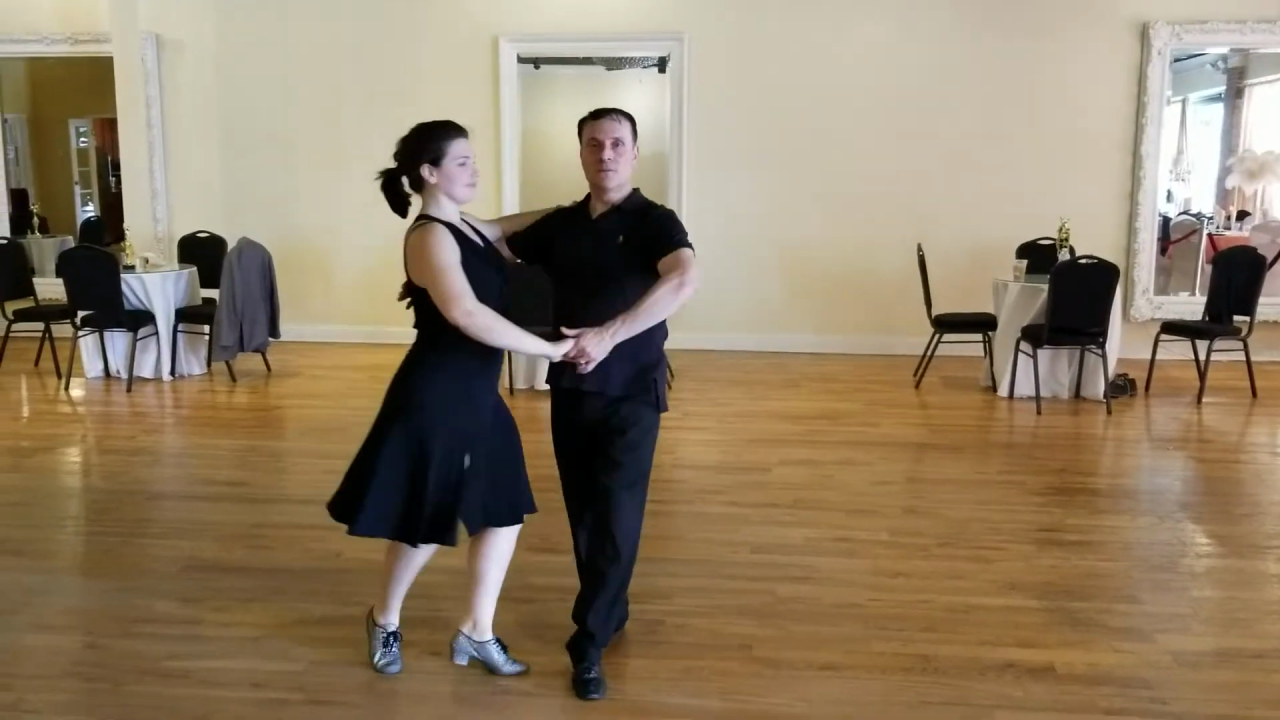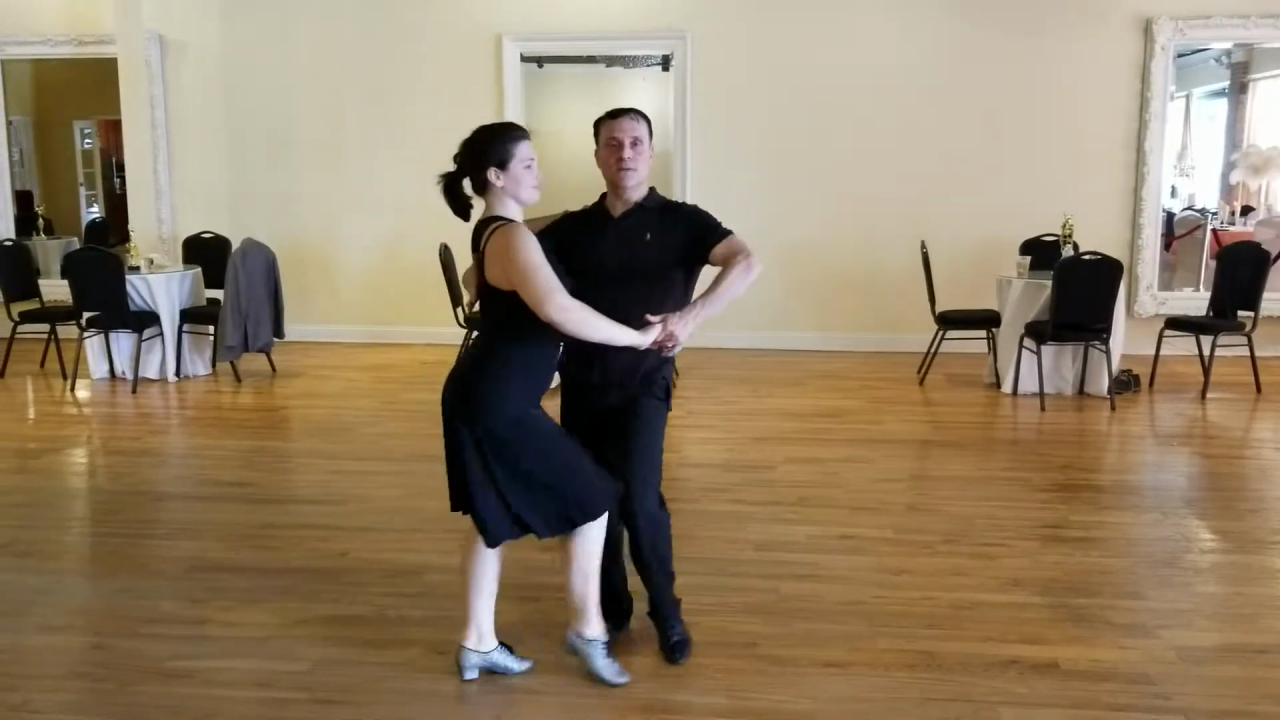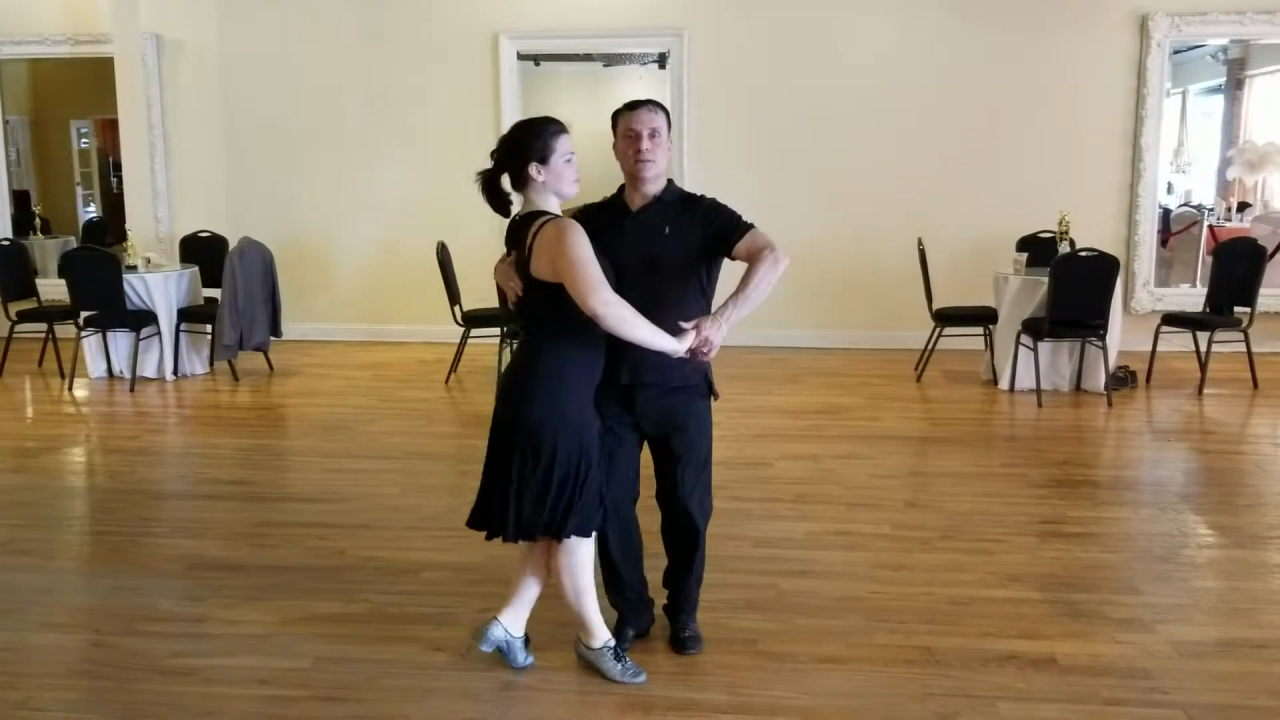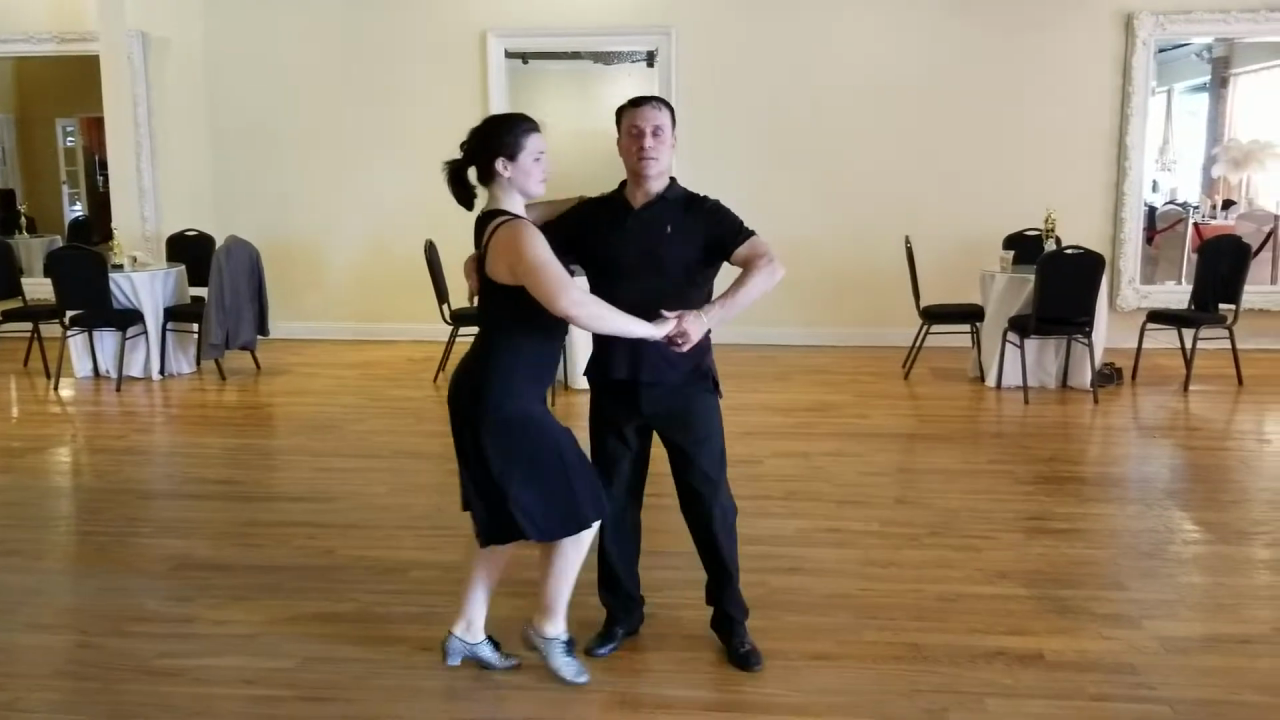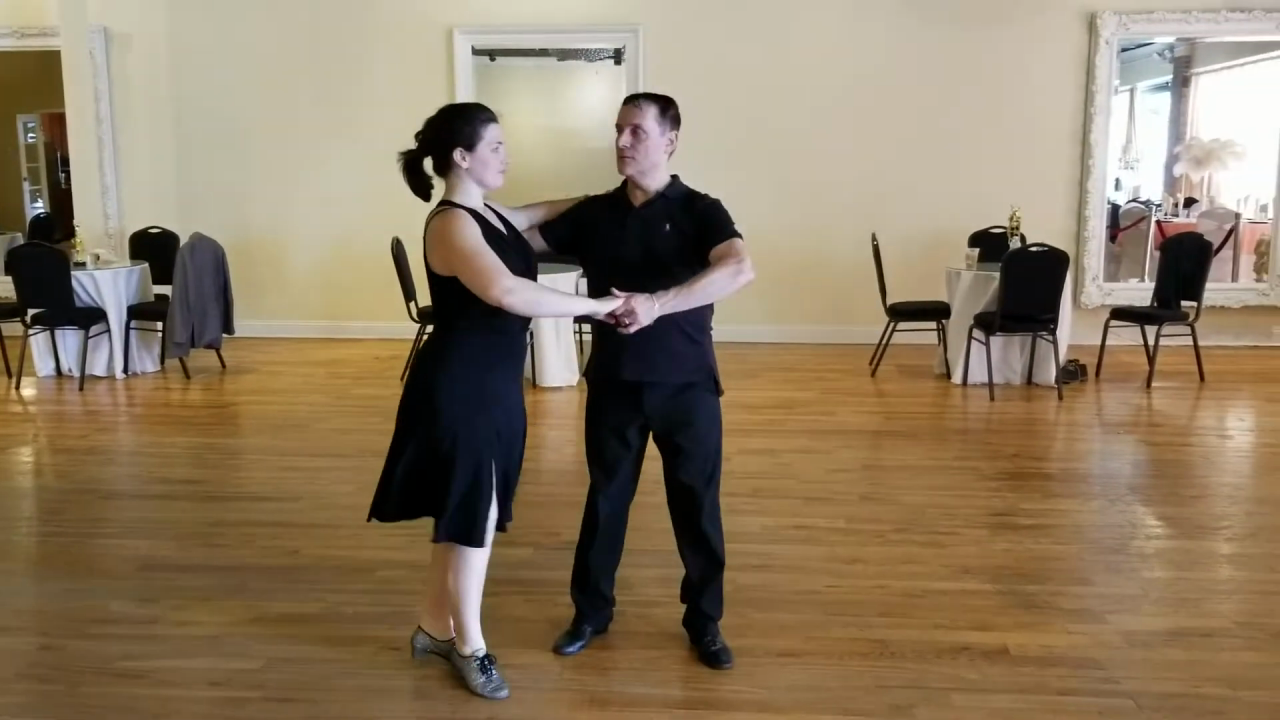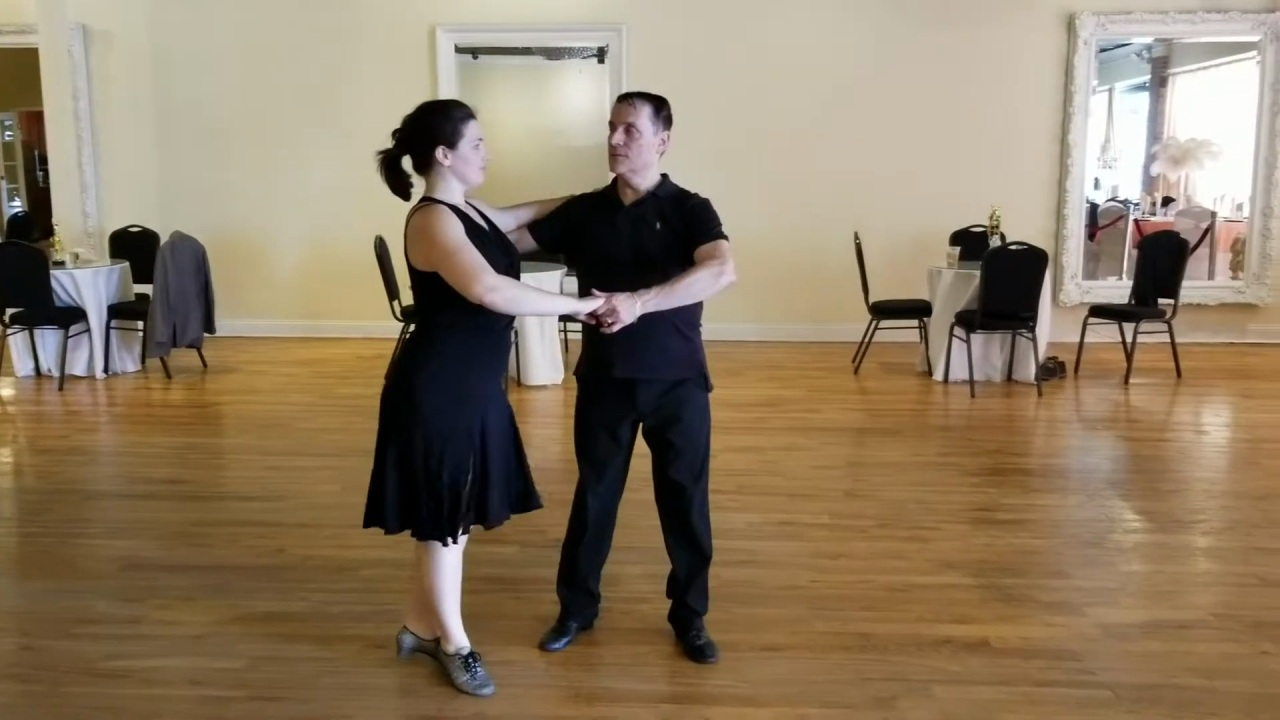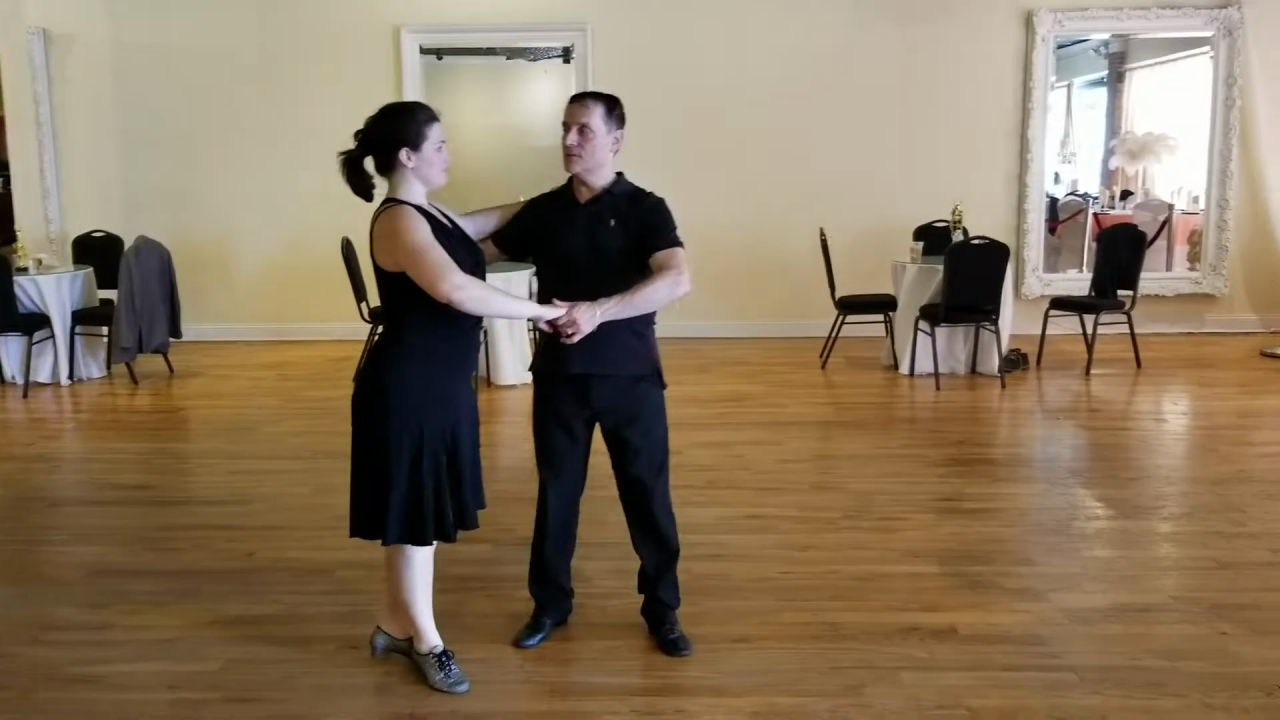
dt=0.4s
person 1, frame 1
left shoulder: (464, 229)
right shoulder: (430, 236)
left elbow: (511, 229)
right elbow: (466, 314)
right wrist: (548, 349)
left hip: (475, 396)
right hip: (433, 398)
left knee: (502, 515)
right knee: (429, 525)
left ankle: (477, 633)
right ankle: (387, 621)
person 1, frame 2
left shoulder: (498, 230)
right shoulder: (511, 238)
right elbow: (558, 310)
right wrist: (637, 338)
left hip: (487, 395)
right hip: (498, 403)
left knee: (498, 521)
right knee: (590, 502)
left ankle: (478, 643)
right ankle: (588, 630)
person 1, frame 3
left shoulder: (524, 227)
right shoulder: (561, 233)
right elbow: (601, 306)
right wrist: (672, 344)
left hip: (537, 391)
right hip: (552, 397)
left knee: (562, 523)
right knee: (571, 525)
left ankle: (509, 624)
right ankle: (595, 639)
person 1, frame 4
left shoulder: (502, 223)
right shoulder: (514, 236)
right elbow: (572, 305)
right wrist: (651, 329)
left hip: (502, 393)
right hip: (502, 400)
left knee: (507, 519)
right knee: (579, 511)
left ankle: (467, 633)
right ankle: (551, 629)
person 1, frame 5
left shoulder: (485, 213)
right shoulder: (451, 224)
left elbow: (534, 217)
right elbow: (506, 293)
right wrist: (594, 305)
left hip: (494, 386)
right hip: (456, 391)
left knee: (467, 519)
right knee: (470, 522)
left ankle: (435, 628)
right ankle: (470, 646)
person 1, frame 6
left shoulder: (466, 211)
right shoulder: (432, 220)
left elbow: (514, 218)
right elbow: (489, 290)
right wrist: (576, 305)
left hip: (474, 386)
right hip: (437, 389)
left knee: (454, 516)
right knee: (442, 517)
left ankle: (420, 627)
right ankle: (453, 642)
person 1, frame 7
left shoulder: (424, 214)
right shoulder: (399, 221)
left elbow: (465, 230)
right elbow: (456, 290)
right wrist: (540, 310)
left hip: (439, 385)
right hip: (407, 390)
left knee: (420, 517)
right knee: (414, 520)
left ankle: (395, 626)
right ankle: (426, 642)
person 2, frame 1
left shoulder: (654, 222)
right shoulder: (558, 225)
left elbow: (682, 280)
left wrist: (608, 334)
left hip: (629, 391)
right hip: (570, 390)
left knee: (617, 512)
right knee: (583, 508)
left ankle: (590, 643)
right ankle: (605, 612)
person 2, frame 2
left shoulder: (680, 221)
right shoulder: (573, 227)
left elbow: (743, 264)
left wrist: (690, 315)
left hip: (641, 384)
right hip: (581, 384)
left knee: (637, 497)
left ankle: (665, 609)
right ankle: (610, 609)
person 2, frame 3
left shoulder: (701, 215)
right shoulder: (591, 221)
left elbow: (771, 257)
right elbow: (516, 263)
left wrist: (723, 319)
right wrist: (512, 277)
left hip: (682, 387)
right hip: (611, 388)
left knee: (687, 504)
right knee: (610, 503)
left ankle: (683, 610)
right ankle: (631, 612)
person 2, frame 4
left shoulder: (702, 215)
right shoulder: (588, 216)
left elbow: (769, 266)
left wrist: (708, 315)
left hip: (685, 383)
right hip: (614, 384)
left knee: (709, 503)
right knee: (615, 502)
left ankle: (730, 618)
right ankle: (622, 612)
person 2, frame 5
left shoulder: (700, 211)
right shoulder: (593, 213)
left elbow: (739, 270)
right elbow: (518, 241)
left wrist: (656, 303)
left hip: (687, 385)
right hip: (613, 383)
left knee: (696, 503)
right knee: (605, 497)
left ankle: (704, 620)
right ankle: (591, 610)
person 2, frame 6
left shoulder: (690, 210)
right shoulder: (583, 211)
left elbow: (722, 271)
right elbow: (510, 239)
left wrist: (639, 302)
left hip: (677, 381)
right hip: (604, 379)
left knee: (685, 499)
right knee: (594, 494)
left ankle: (689, 615)
right ankle: (576, 606)
person 2, frame 7
left shoulder: (644, 209)
right shoulder: (542, 210)
left elbow: (677, 279)
right elbow: (483, 254)
left wrist: (597, 310)
left hip: (629, 375)
right hip: (559, 375)
left knee: (648, 492)
right knee: (556, 490)
left ankle: (662, 608)
right ankle: (550, 603)
